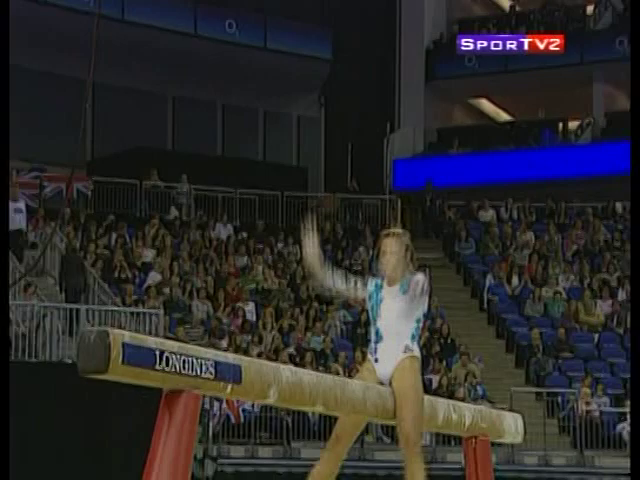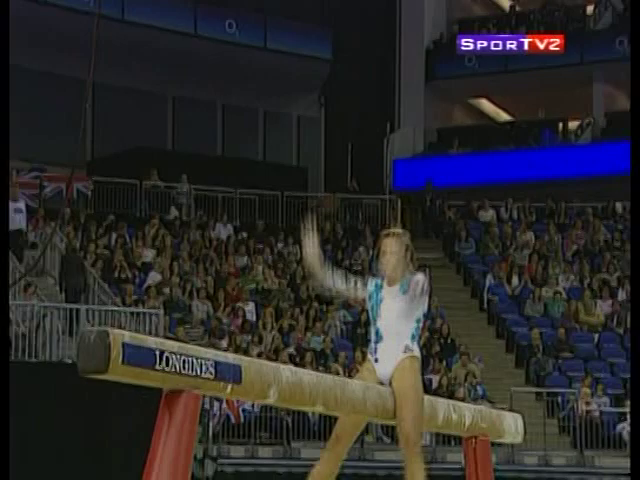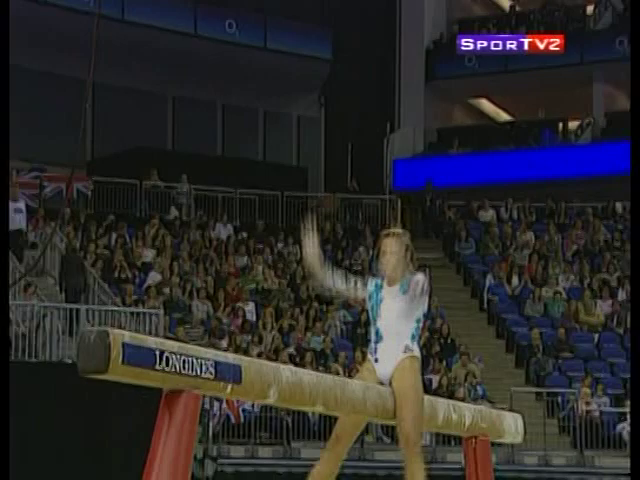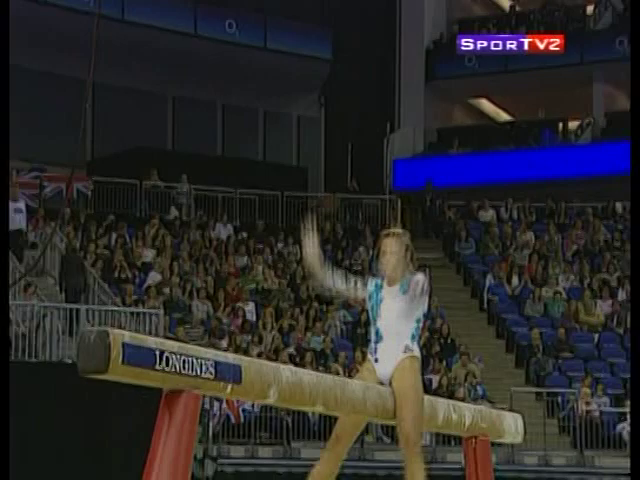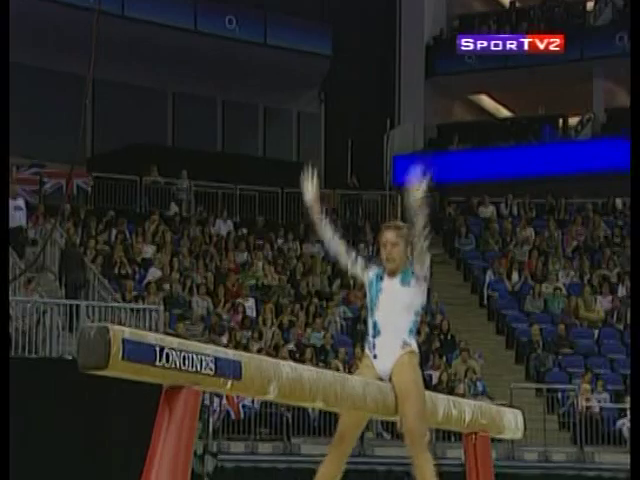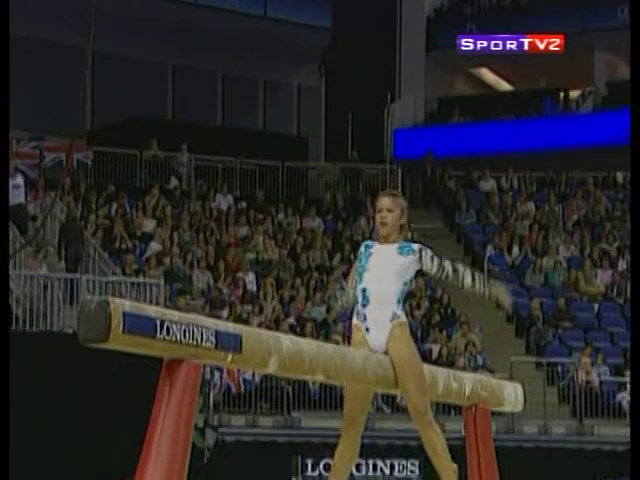
dt=0.3s
person 1, frame 1
left shoulder: (418, 283)
right shoulder: (372, 286)
left elbow: (415, 287)
right elbow: (339, 282)
left wrist: (398, 271)
right wrist: (315, 262)
left hip: (405, 362)
right hip: (374, 364)
left knee: (410, 442)
right knee: (339, 436)
person 1, frame 2
left shoulder: (417, 283)
right shoulder: (372, 286)
left elbow: (415, 286)
right elbow: (339, 282)
left wrist: (399, 271)
right wrist: (315, 262)
left hip: (405, 362)
right hip: (373, 363)
left knee: (410, 442)
right knee: (339, 436)
person 1, frame 3
left shoulder: (418, 282)
right shoulder: (372, 286)
left elbow: (414, 287)
right elbow: (339, 282)
left wrist: (397, 269)
right wrist: (314, 262)
left hip: (405, 361)
right hip: (373, 364)
left knee: (410, 443)
right knee: (338, 437)
person 1, frame 4
left shoulder: (418, 282)
right shoulder: (372, 286)
left elbow: (414, 287)
right elbow: (339, 283)
left wrist: (398, 271)
right wrist: (315, 263)
left hip: (405, 362)
right hip: (374, 363)
left knee: (411, 443)
right knee: (338, 438)
person 1, frame 5
left shoulder: (417, 275)
right shoulder: (374, 275)
left elbow: (419, 239)
right elbow: (336, 245)
left wrist: (417, 203)
right wrist: (314, 206)
left hip: (403, 358)
right hip: (373, 359)
left knee: (416, 439)
right knee: (342, 437)
person 1, frame 6
left shoulder: (414, 251)
right shoulder: (366, 247)
left hip: (394, 328)
right hip: (361, 331)
left knee: (422, 414)
right knee: (351, 420)
